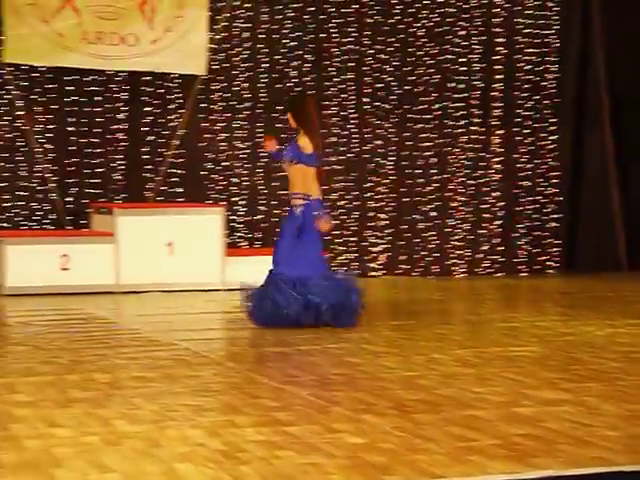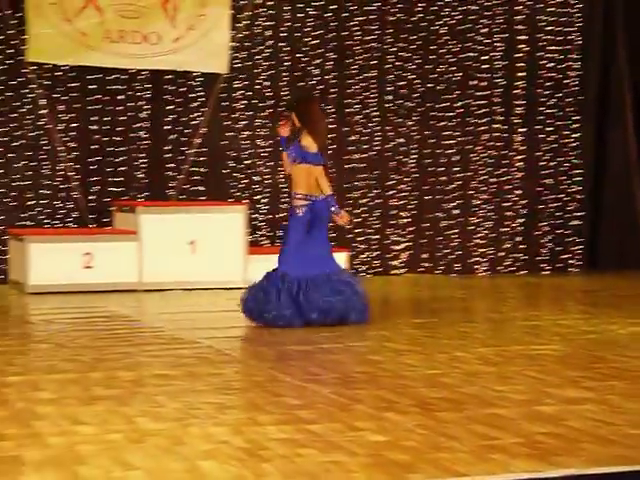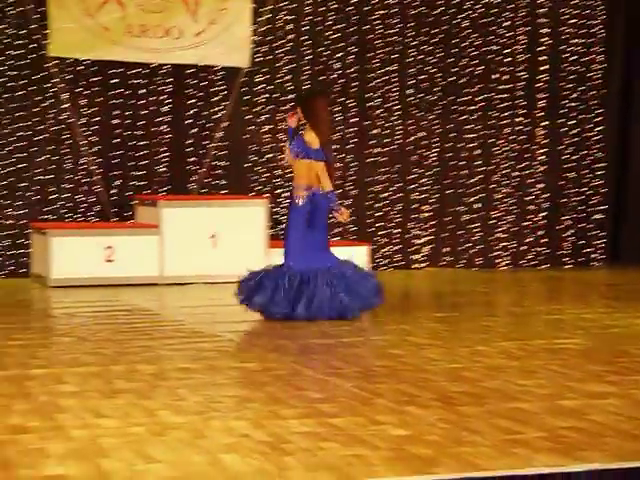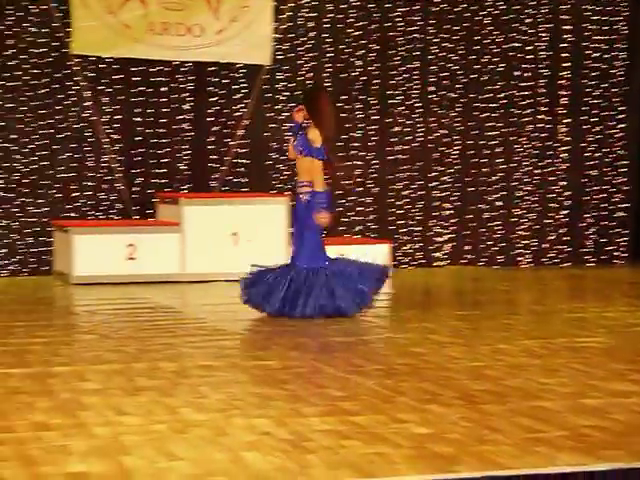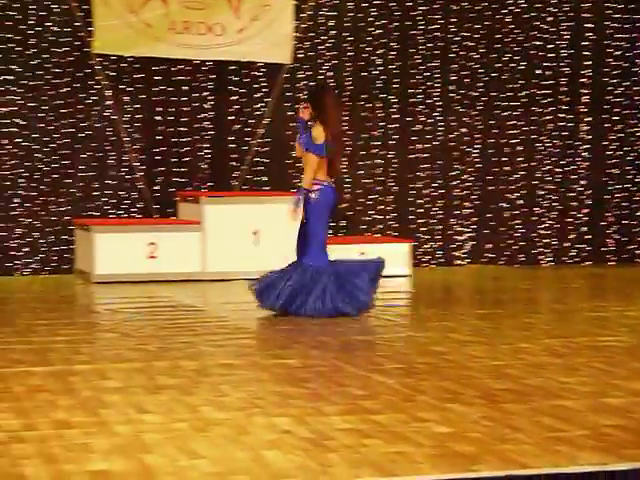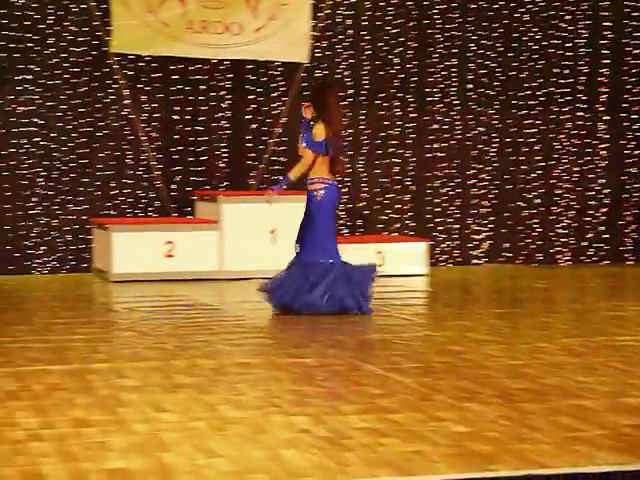
dt=0.1s
person 1, frame 1
left shoulder: (304, 140)
right shoulder: (302, 140)
left elbow: (312, 178)
left wrist: (320, 213)
right wrist: (276, 153)
left hip: (304, 205)
right hip: (305, 205)
left knee: (286, 261)
right knee: (310, 262)
left ankle: (294, 311)
right ankle: (333, 309)
person 1, frame 2
left shoulder: (307, 140)
right shoulder: (305, 139)
left elbow: (320, 177)
right elbow: (290, 168)
left wrist: (334, 208)
right wrist: (284, 139)
left hip: (305, 205)
right hip: (310, 205)
left knee: (291, 261)
right knee: (319, 261)
left ankle: (282, 311)
right ankle: (337, 309)
person 1, frame 3
left shoulder: (310, 135)
right shoulder: (307, 134)
left elbow: (321, 173)
right elbow: (290, 159)
left wrist: (335, 205)
right wrist: (290, 130)
left hip: (306, 198)
right hip: (308, 198)
left knee: (297, 254)
right knee: (317, 253)
left ankle: (290, 305)
person 1, frame 4
left shoulder: (314, 132)
right shoulder: (311, 131)
left elbow: (317, 172)
right elbow: (293, 153)
left wrist: (321, 207)
right wrist: (297, 125)
left hip: (309, 194)
right hip: (310, 195)
left knee: (305, 251)
right knee: (309, 250)
left ankle: (303, 303)
person 1, frame 5
left shoulder: (319, 129)
right shoulder: (323, 129)
left elbow: (313, 168)
right elbow: (299, 152)
left wrist: (298, 200)
right wrist: (302, 121)
left hip: (317, 192)
right hip: (321, 192)
left knee: (314, 250)
right knee: (309, 248)
left ankle: (321, 301)
person 1, frame 6
left shoulder: (320, 128)
right shoulder: (326, 127)
left elbow: (305, 163)
right elbow: (303, 150)
left wrist: (278, 186)
right wrist: (305, 120)
left hip: (321, 190)
right hip: (324, 191)
left knee: (322, 248)
right knee: (307, 245)
left ankle: (337, 298)
